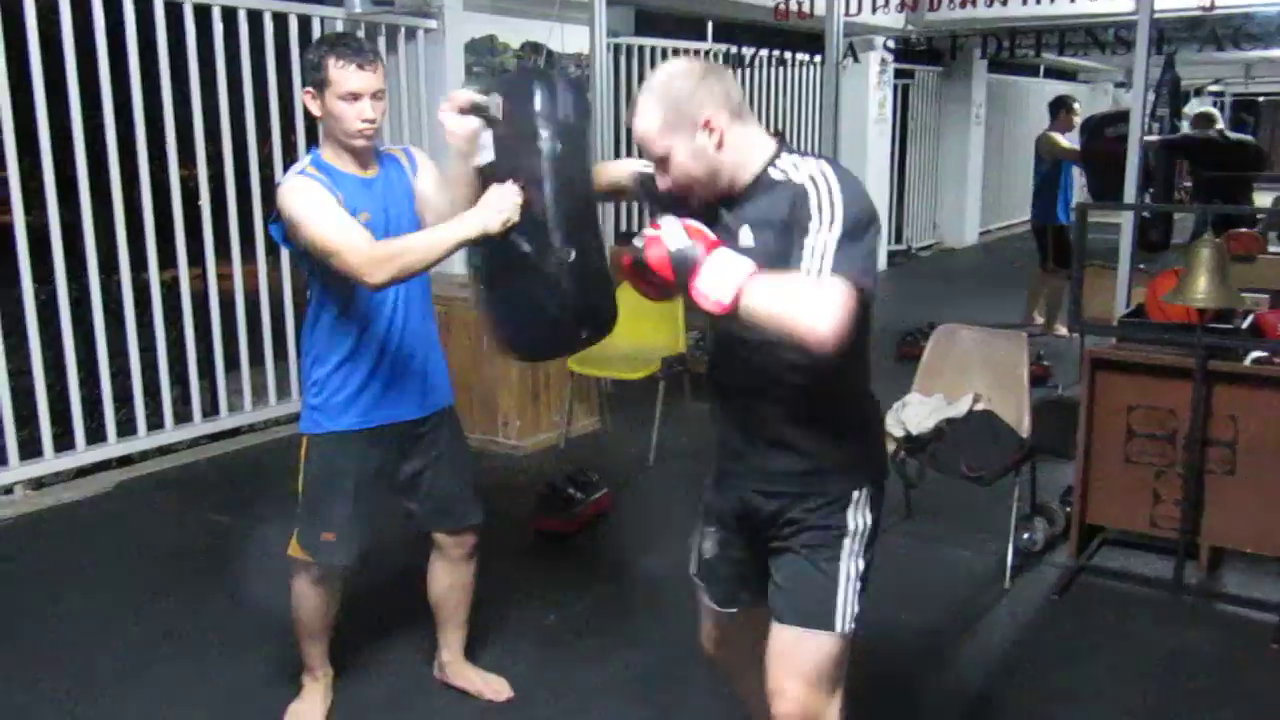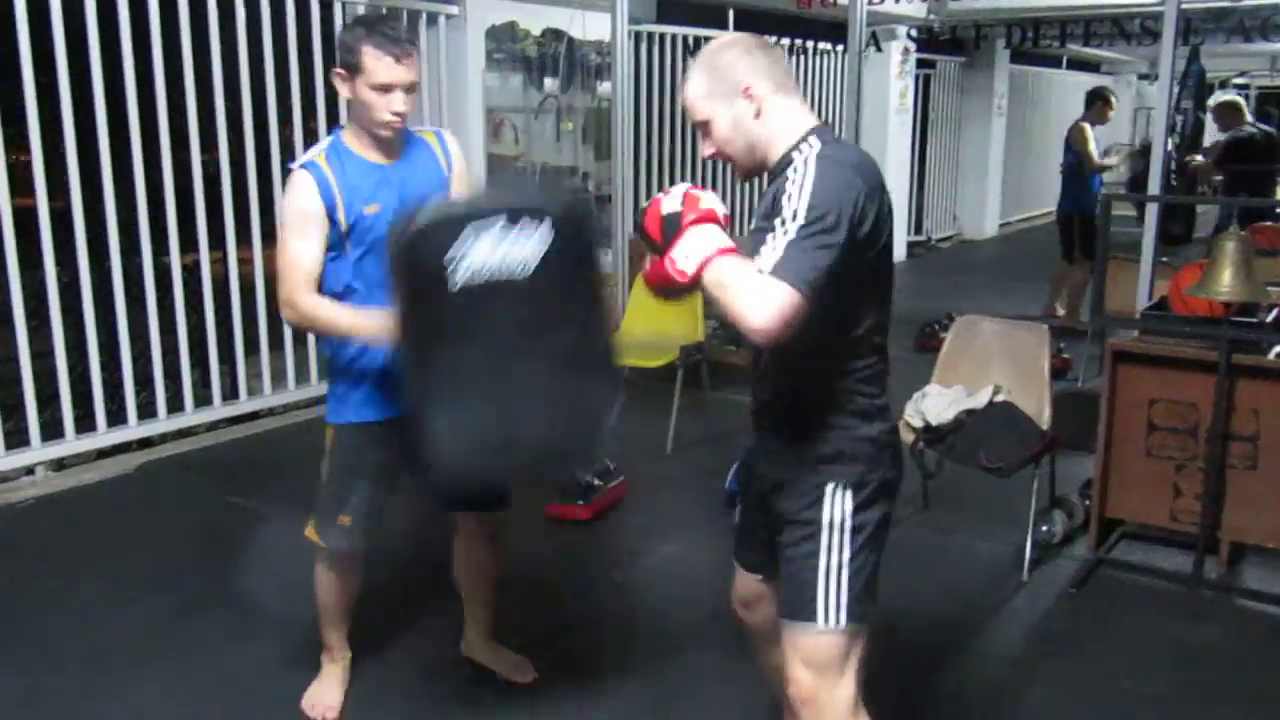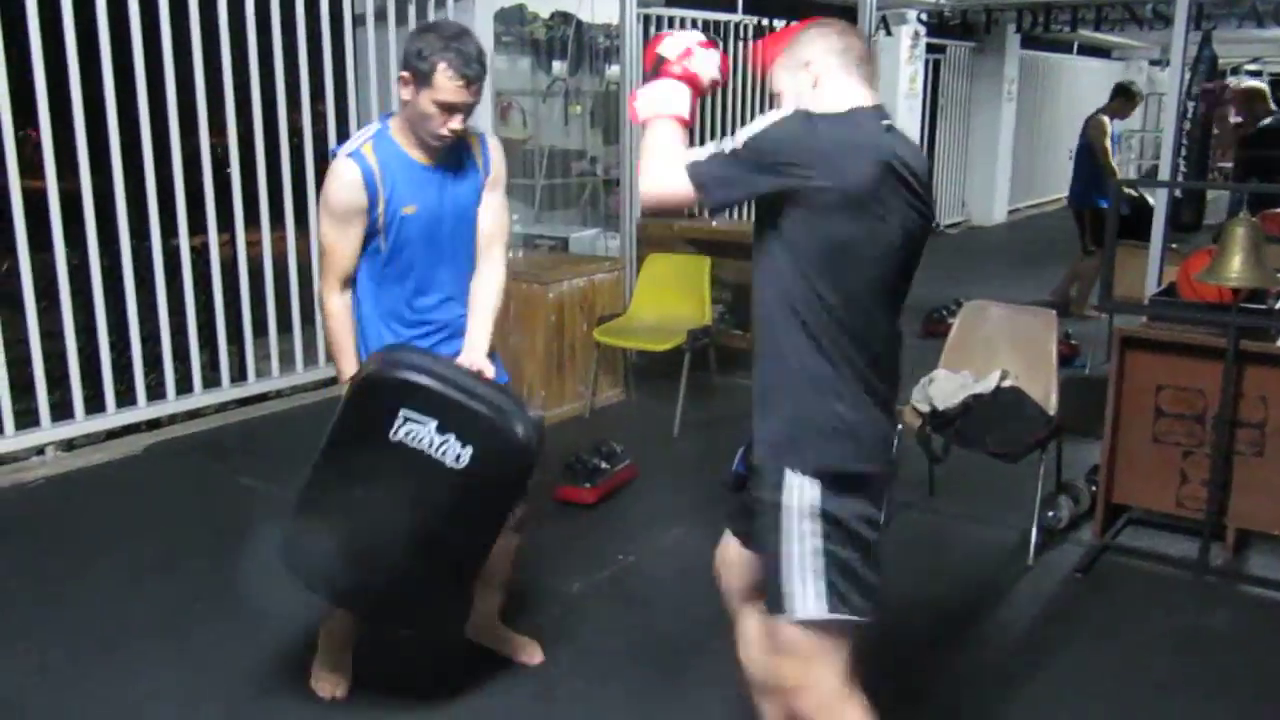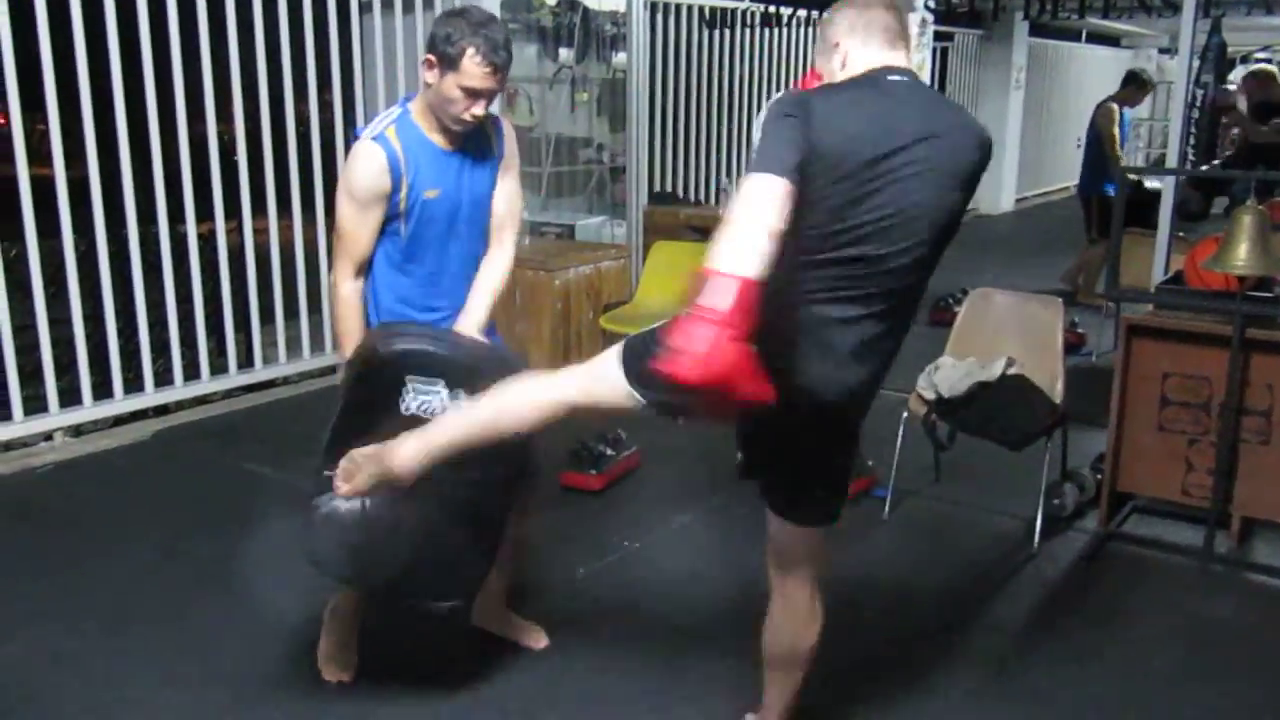
dt=0.3s
person 1, frame 1
left shoulder: (824, 192)
right shoulder: (710, 187)
left elbow: (823, 323)
right elbow: (625, 177)
left wrist: (705, 268)
left hip: (827, 483)
right hip: (741, 470)
right knee: (726, 636)
person 1, frame 2
left shoulder: (824, 171)
right shoulder: (805, 170)
left elbow: (765, 315)
left wrist: (696, 239)
right wrist: (705, 260)
left hip: (836, 462)
right hip: (787, 445)
right knee: (756, 603)
person 1, frame 3
left shoulder: (805, 136)
right shoulder: (899, 159)
left elbow: (660, 186)
left wrist: (671, 84)
left hip: (817, 447)
right hip: (812, 435)
right knee: (738, 577)
person 1, frame 4
left shoulder: (806, 107)
right shoulder: (969, 138)
left elbow: (762, 205)
left wrist: (717, 313)
left hip: (749, 348)
right hip: (842, 379)
left knee: (569, 384)
right knee: (796, 567)
left ankle: (401, 456)
person 2, frame 1
left shoulder: (409, 164)
right shoulder: (303, 189)
left elbow: (449, 229)
right elbow: (372, 266)
left wrist: (462, 150)
right wrist: (475, 222)
left hip: (425, 397)
right hip: (344, 412)
left knee: (458, 534)
right knee: (319, 557)
left ankle: (451, 658)
person 2, frame 2
left shoulder: (441, 149)
right shoulder: (313, 179)
right elbow: (297, 301)
right wrist: (381, 326)
right hip: (366, 396)
left knee: (481, 517)
right knee: (341, 541)
left ankle: (478, 638)
right ankle: (335, 658)
person 2, frame 3
left shoulder: (485, 154)
right shoulder: (357, 169)
left elbow: (491, 258)
right elbow: (336, 289)
left wrist: (477, 349)
right wrist: (356, 389)
left hip: (470, 371)
left knee: (507, 506)
left ankle: (486, 619)
right ankle: (338, 638)
person 2, frame 4
left shoulder: (497, 137)
right shoulder: (379, 152)
left elbow: (503, 239)
right elbow: (348, 274)
left wrist: (471, 320)
left hip: (472, 347)
left ankle: (491, 606)
right ankle: (341, 619)
person 3, frame 1
left shoulder: (1059, 141)
right shoulder: (1049, 139)
left elbow: (1080, 158)
right elbow: (1082, 156)
left hip: (1055, 214)
right hip: (1050, 216)
left knee: (1047, 268)
right knee: (1061, 270)
left ankle: (1032, 314)
right ankle: (1052, 324)
person 3, frame 2
left shoulder: (1087, 131)
right shoulder: (1081, 129)
left elbow: (1091, 171)
right elbow: (1094, 165)
right wrist: (1121, 158)
left hip: (1077, 207)
right hip: (1078, 208)
left knee: (1069, 261)
right knee: (1085, 263)
left ankle: (1052, 307)
right ankle: (1071, 316)
person 3, frame 3
left shoulder: (1106, 122)
right shoulder: (1100, 122)
right elbow: (1107, 164)
right wrist: (1123, 190)
left hip: (1094, 197)
right hip: (1089, 199)
left knee: (1092, 252)
right knee: (1098, 252)
left ankle: (1061, 292)
right ankle: (1079, 304)
person 3, frame 4
left shoulder: (1121, 111)
right shoulder: (1110, 109)
right elbow: (1113, 152)
left wrist: (1125, 177)
right wrist: (1129, 178)
left hip: (1105, 185)
right hip: (1098, 186)
left knee: (1098, 239)
right knee: (1103, 240)
left ankle: (1072, 276)
right ankle: (1087, 292)
